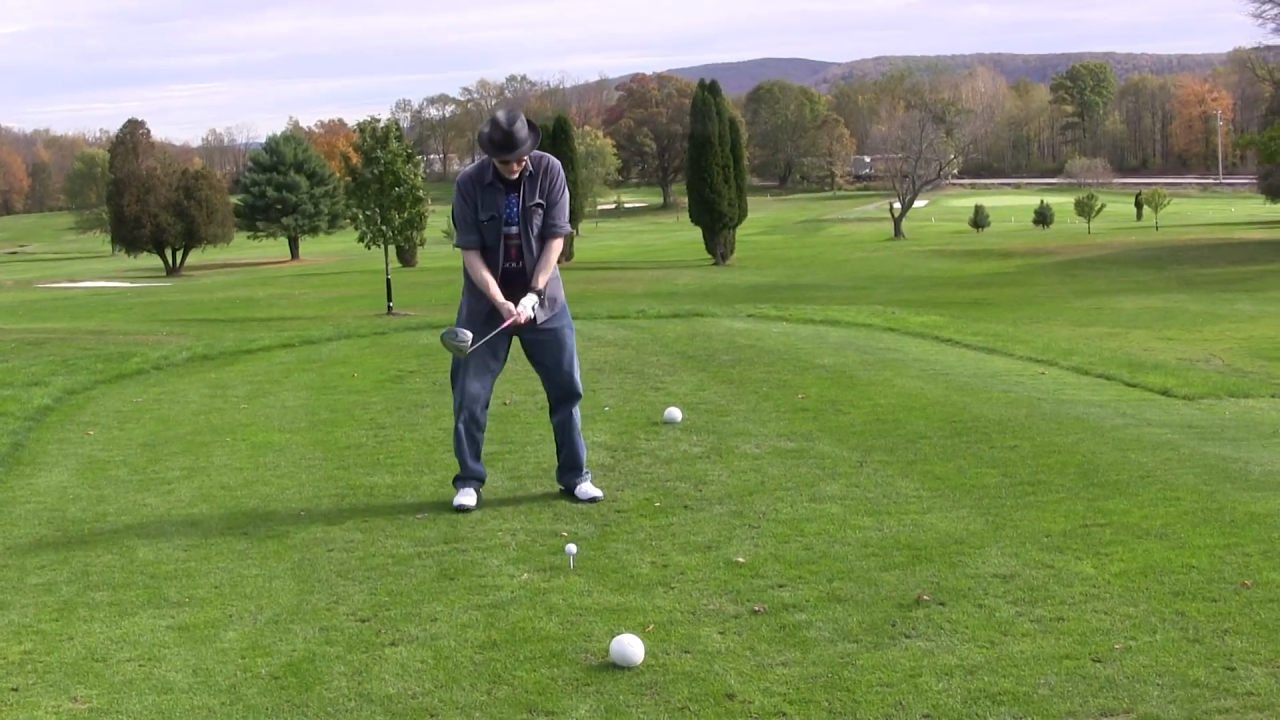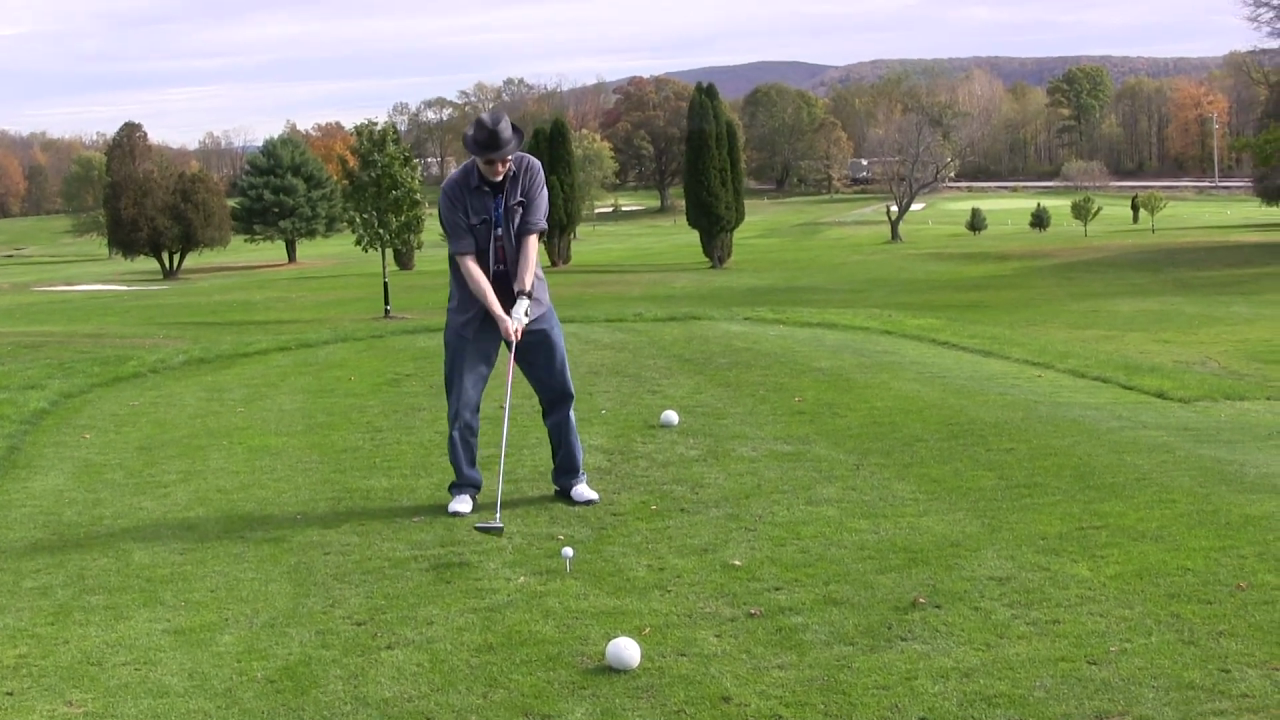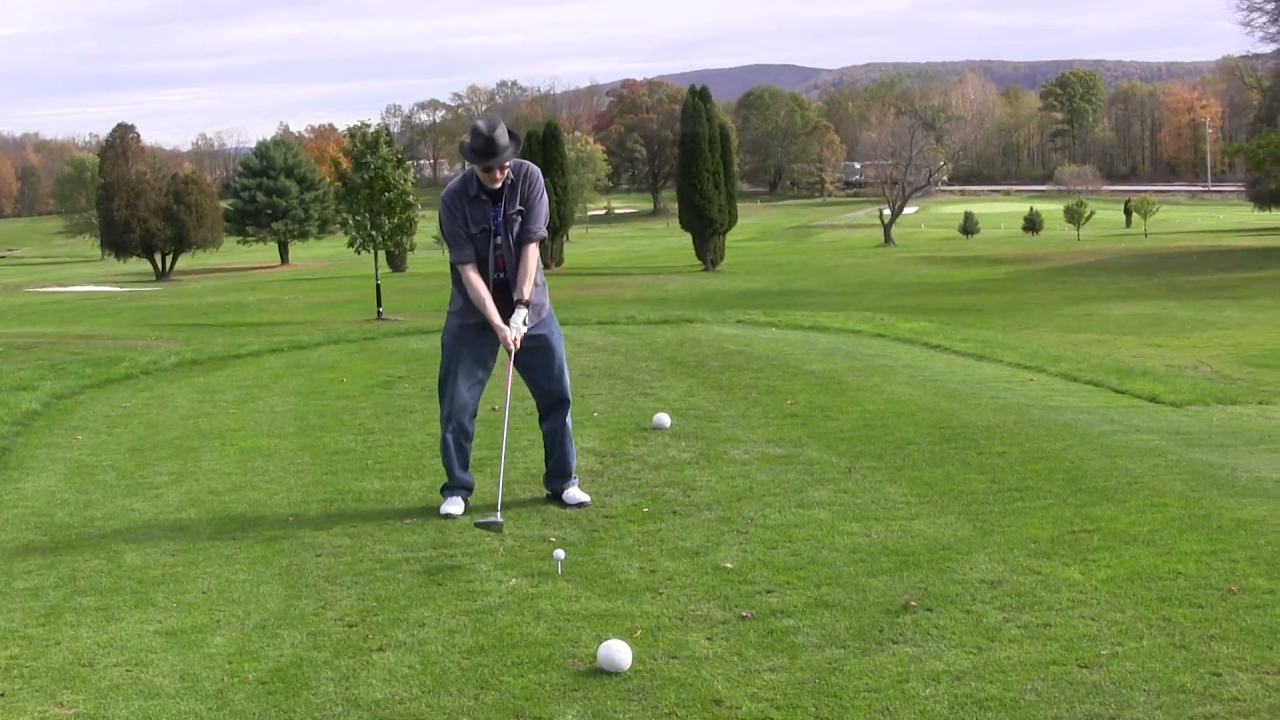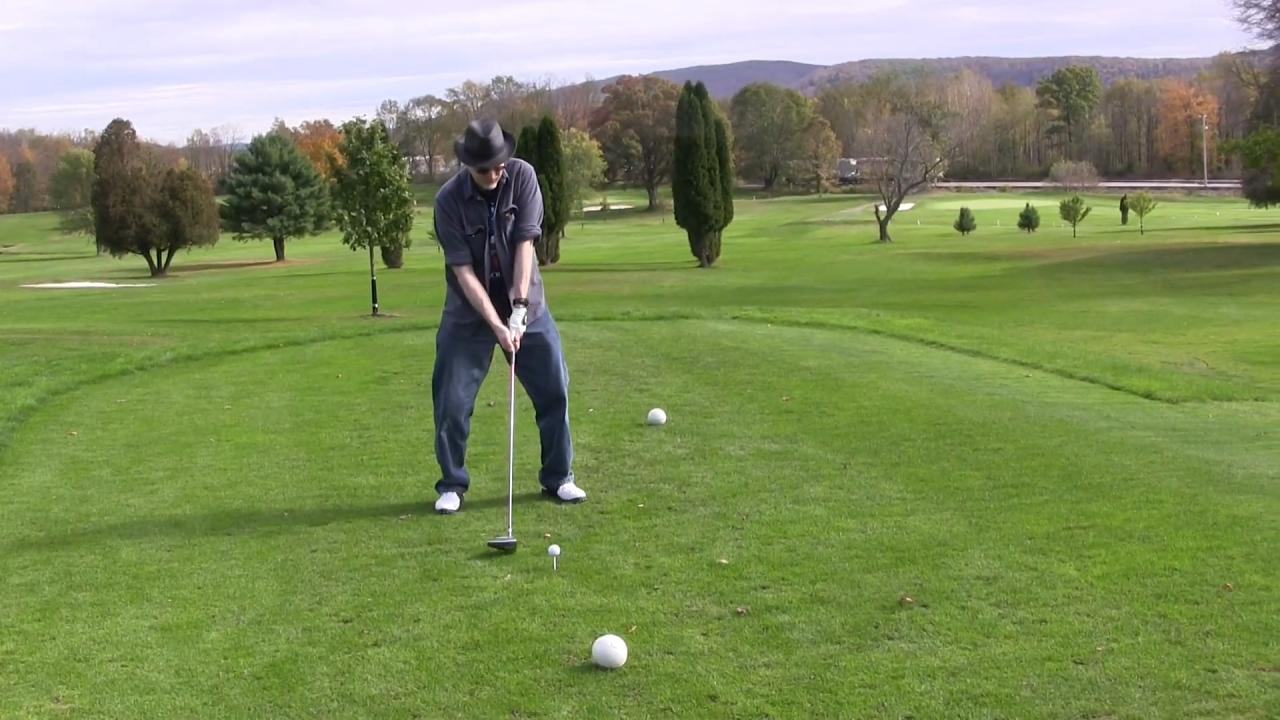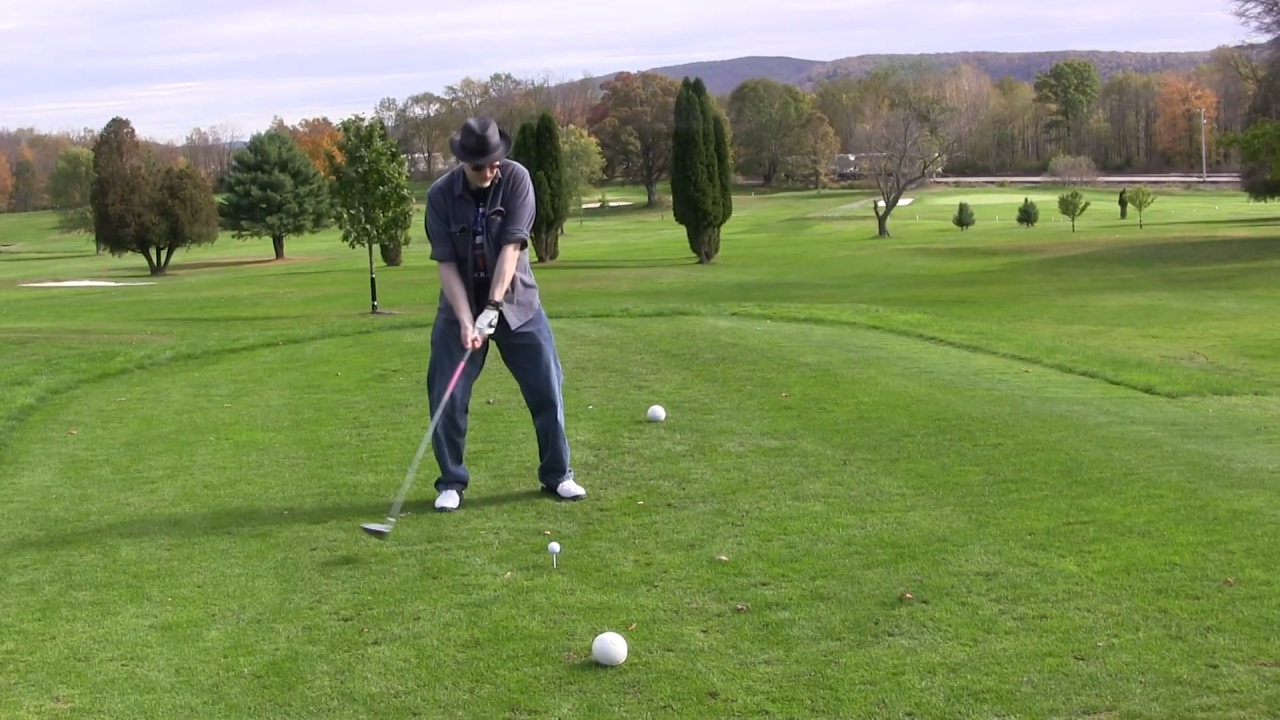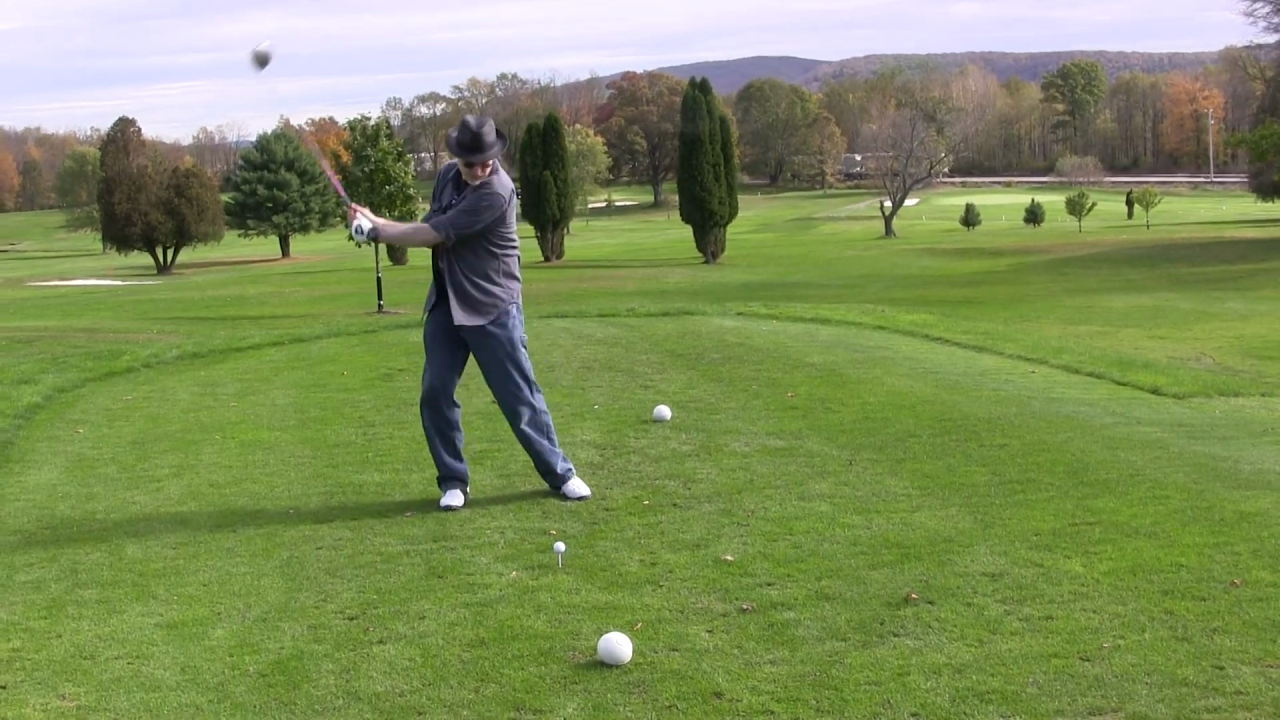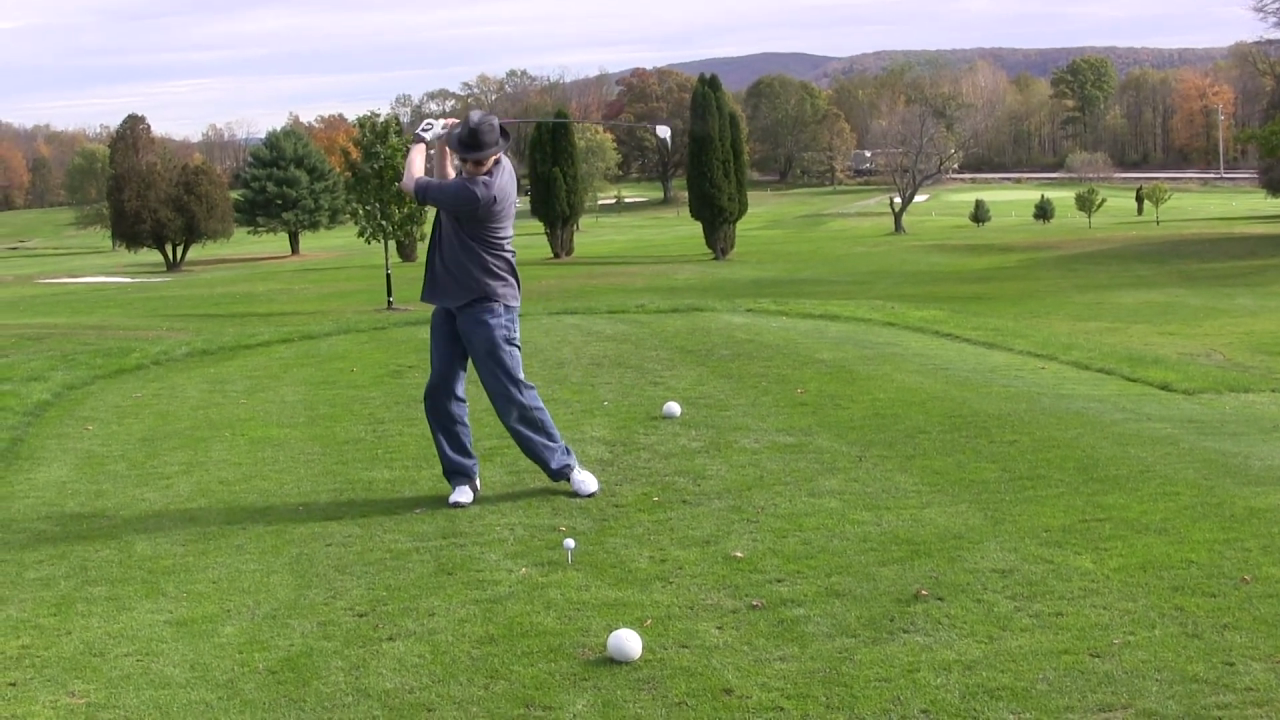
dt=0.4s
person 1, frame 1
left shoulder: (550, 170)
right shoulder: (469, 183)
left elbow: (555, 239)
right elbow: (471, 253)
left wrist: (532, 296)
right wrist: (500, 303)
left hip: (543, 298)
right hip: (485, 302)
left knee: (566, 387)
right knee: (470, 392)
left ankle: (574, 475)
right ankle: (469, 480)
person 1, frame 2
left shoulder: (530, 170)
right shoulder: (454, 189)
left elbow: (530, 239)
right elbow: (466, 260)
left wrist: (522, 300)
right wrist: (498, 314)
left hip: (529, 300)
right hip: (474, 308)
left knee: (558, 389)
right knee: (462, 399)
left ankle: (570, 477)
right ankle: (465, 486)
person 1, frame 3
left shoulder: (529, 177)
right shoulder: (453, 198)
left elbow: (530, 246)
right elbow: (467, 269)
left wrist: (521, 308)
right wrist: (497, 324)
left hip: (530, 306)
right hip: (473, 313)
left knee: (556, 393)
right knee: (457, 402)
left ankle: (562, 480)
right ankle: (457, 488)
person 1, frame 4
left shoulder: (523, 176)
right shoulder: (448, 200)
left elbow: (525, 244)
right elbow: (463, 271)
left wrist: (519, 306)
right wrist: (495, 324)
left hip: (526, 305)
right hip: (469, 313)
left knee: (553, 391)
right knee: (452, 402)
left ankle: (558, 476)
right ankle: (452, 484)
person 1, frame 5
left shoulder: (517, 179)
right shoulder: (441, 195)
left elbow: (510, 250)
right elbow: (447, 264)
left wrist: (493, 306)
right wrist: (465, 320)
left hip: (517, 304)
right hip: (463, 306)
left knee: (547, 392)
right knee: (447, 397)
left ankle: (557, 474)
right ankle: (452, 481)
person 1, frame 6
left shoulder: (496, 191)
right shoulder: (449, 176)
left elbow: (431, 235)
right elbow: (428, 224)
left wrist: (376, 228)
right wrist: (376, 221)
left hip: (492, 308)
right hip: (446, 306)
left knee: (518, 395)
right knee: (436, 395)
left ankle: (561, 473)
right ankle: (454, 480)
person 1, frame 7
left shoulder: (483, 190)
right shoulder: (474, 174)
left elbow: (415, 185)
right elbow: (449, 188)
left wrist: (421, 141)
right wrist: (441, 144)
left hip: (488, 303)
right hip: (450, 299)
left knee: (510, 392)
right knee: (440, 392)
left ankle: (563, 465)
right ankle: (463, 476)
